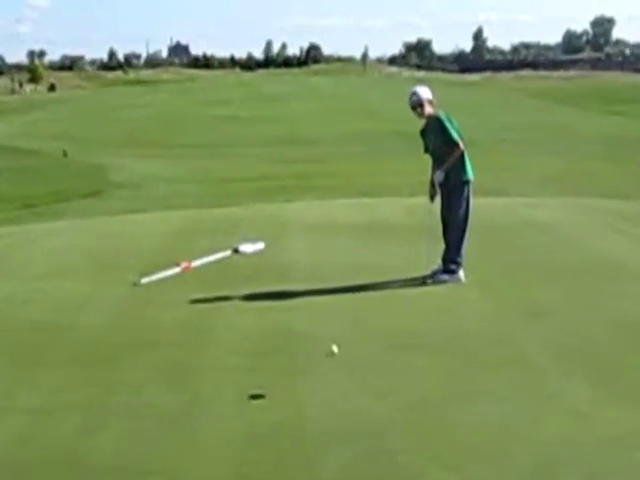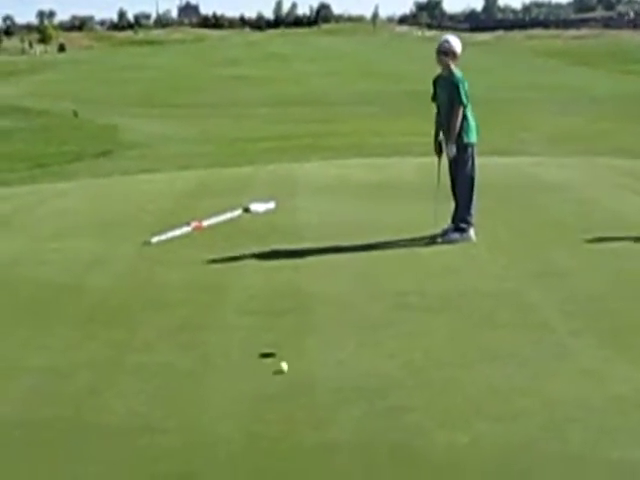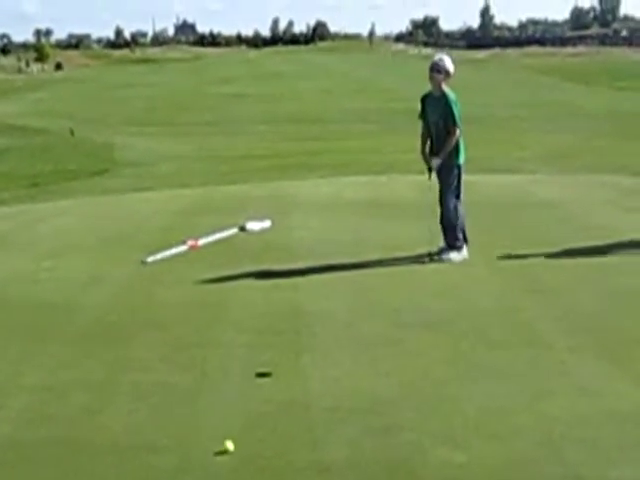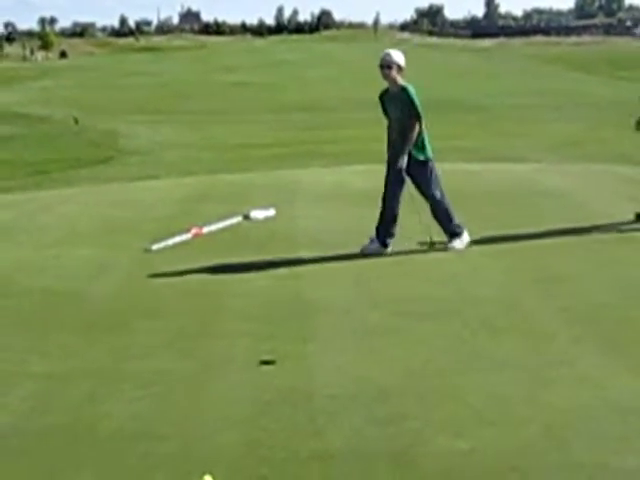
dt=0.7s
person 1, frame 1
left shoulder: (442, 120)
right shoulder: (425, 131)
left elbow: (459, 147)
left wrist: (442, 171)
right wrist: (432, 183)
left hip: (459, 177)
right hip: (446, 180)
left knee: (456, 223)
right knee: (447, 222)
left ankle: (454, 269)
right ankle: (448, 264)
person 1, frame 2
left shoulder: (456, 79)
right shoulder: (438, 80)
left elbow: (459, 110)
left wrist: (452, 141)
right wrist: (437, 138)
left hip: (463, 137)
right hip: (451, 137)
left knee: (464, 182)
right knee: (456, 182)
left ankle: (465, 228)
right ankle: (458, 223)
person 1, frame 3
left shoulder: (449, 99)
right shoulder: (426, 99)
left elbow: (455, 132)
left wrist: (440, 157)
right wrist: (424, 150)
left hip: (451, 158)
right hip: (439, 157)
left knee: (449, 202)
right knee: (449, 201)
left ankle: (457, 246)
right ankle: (457, 241)
person 1, frame 4
left shoulder: (407, 92)
right shoulder: (384, 95)
left elbow: (416, 124)
left wrist: (404, 154)
right wrist: (390, 150)
left hip: (418, 153)
right hip: (396, 154)
left knee: (433, 195)
right knee: (390, 196)
left ankle: (458, 234)
right ankle: (382, 240)
